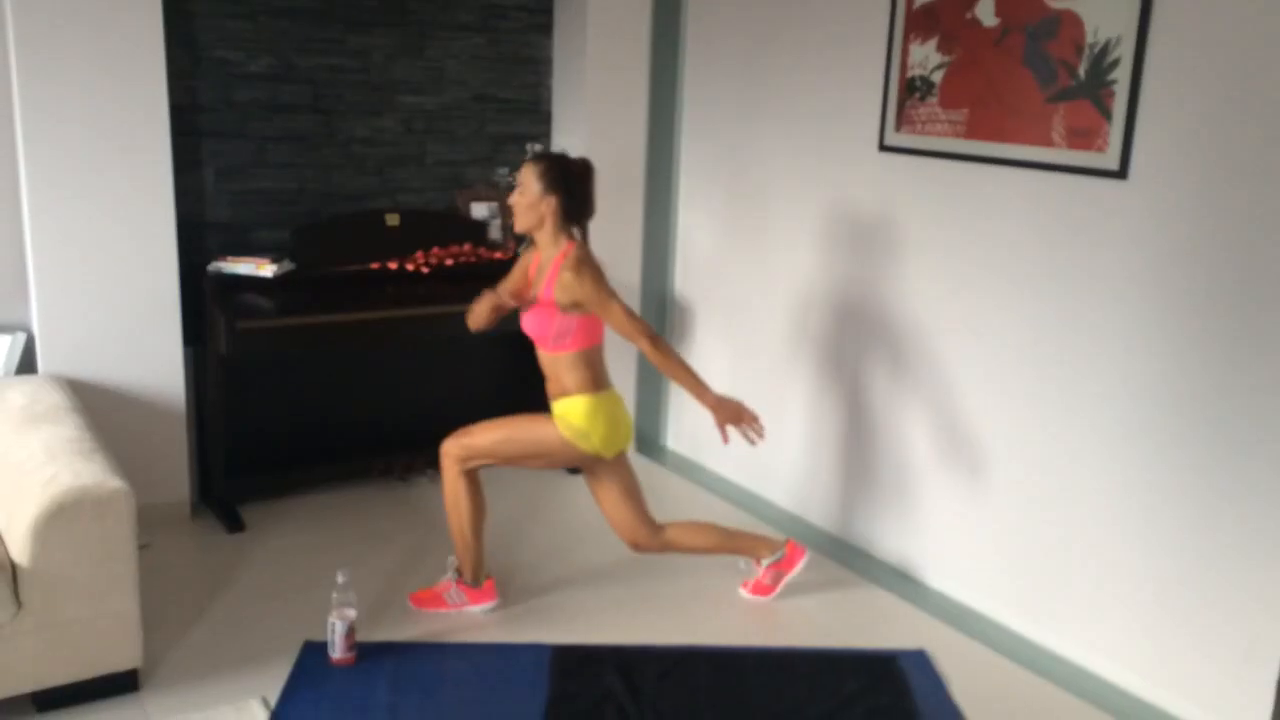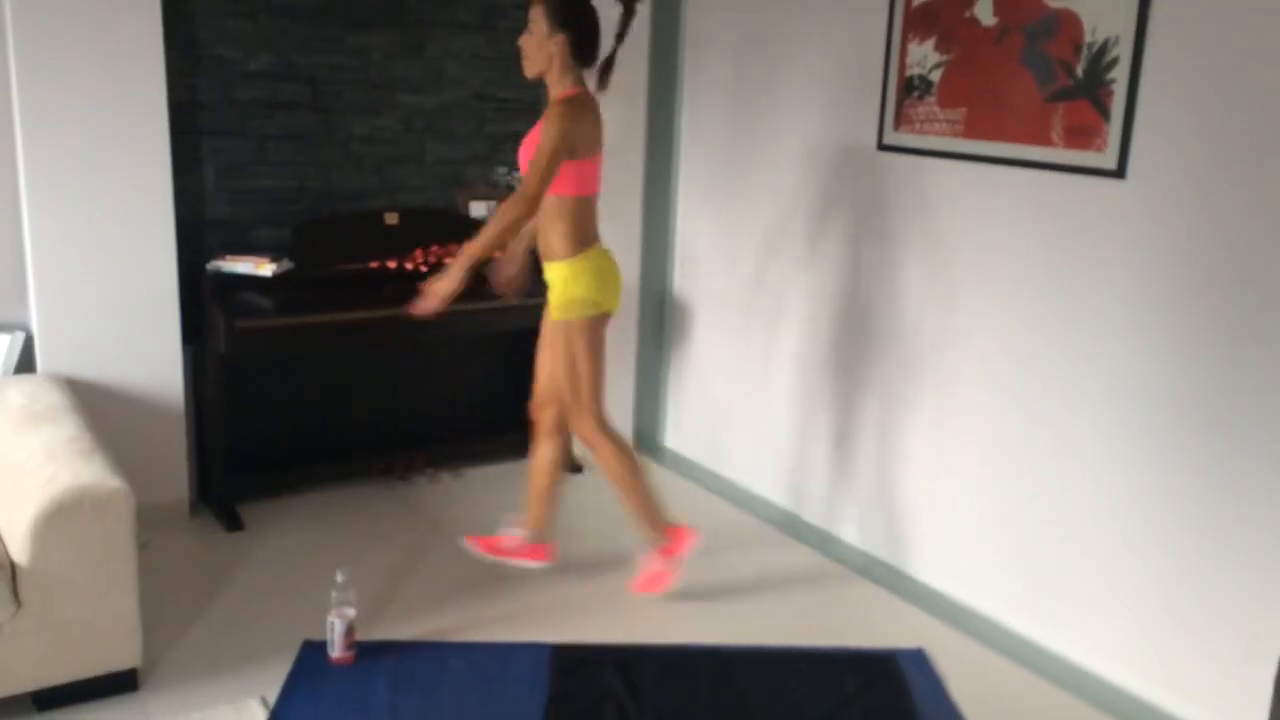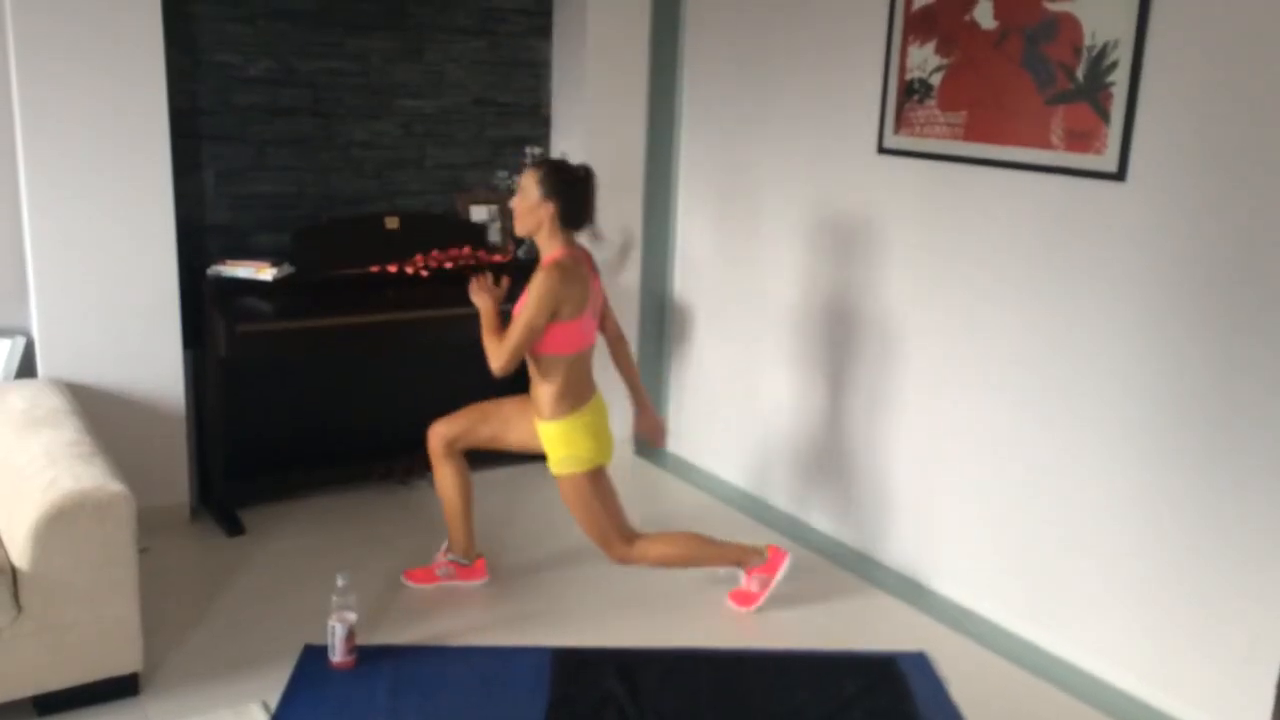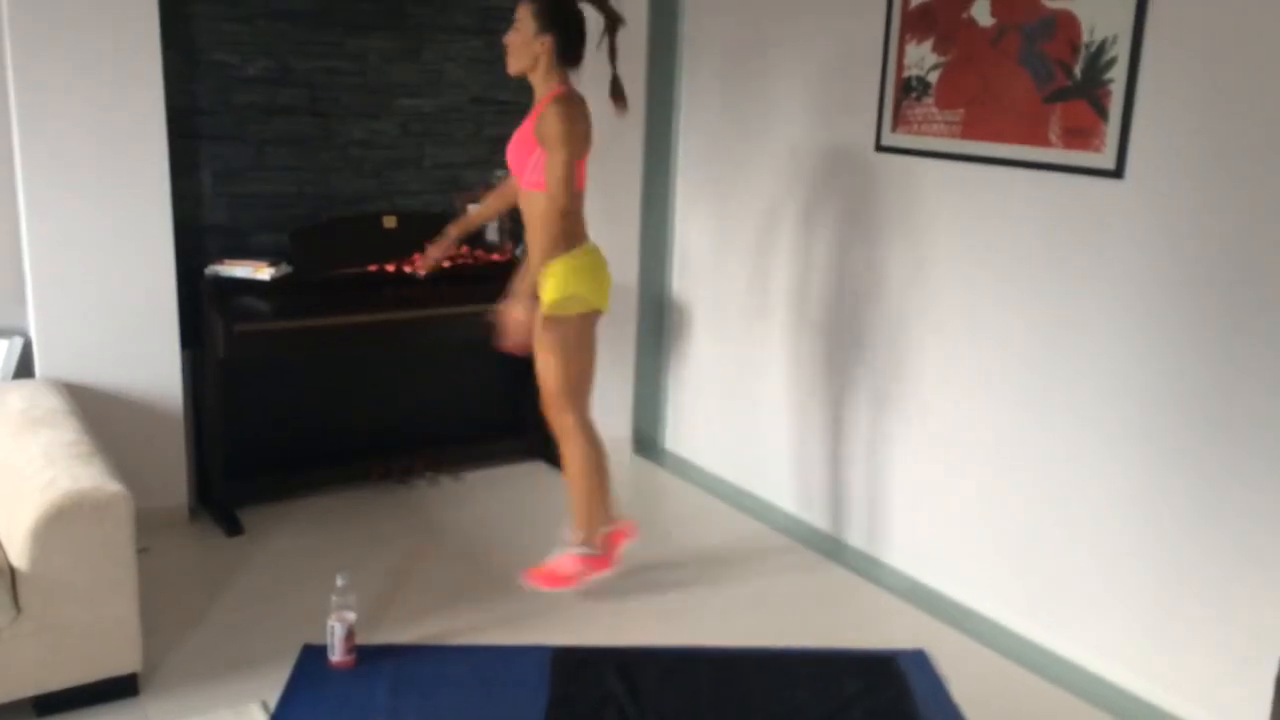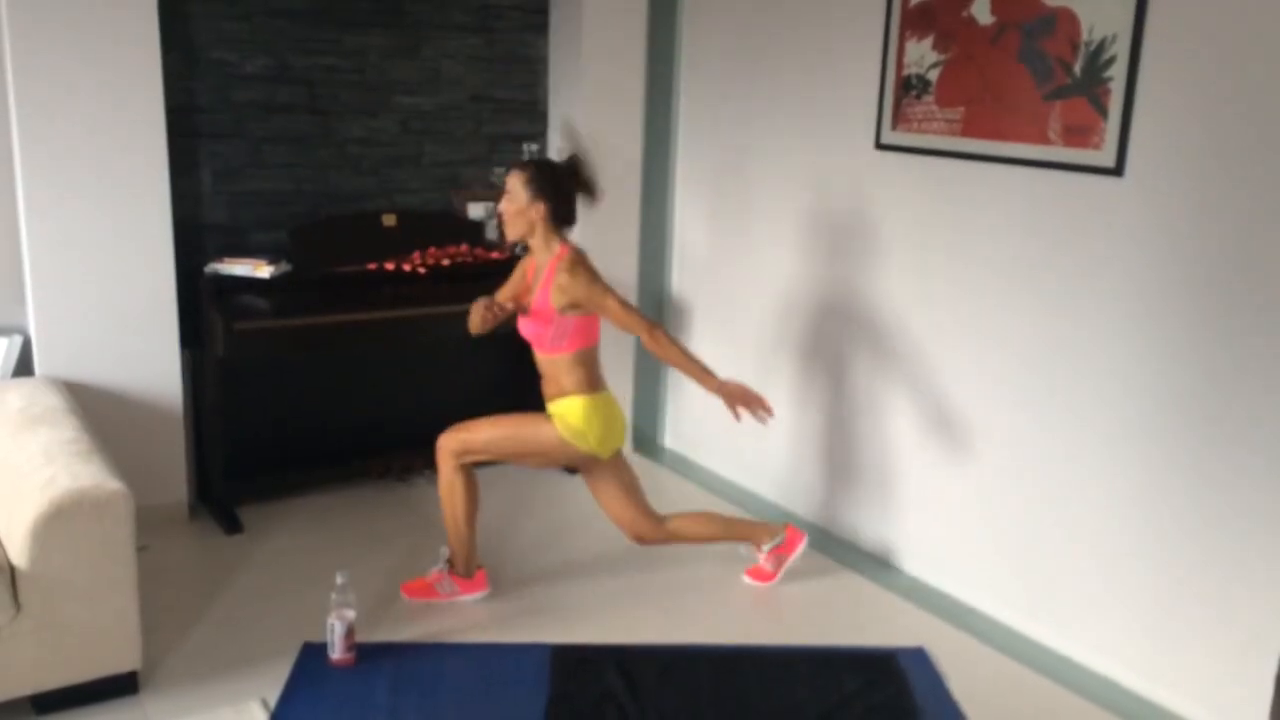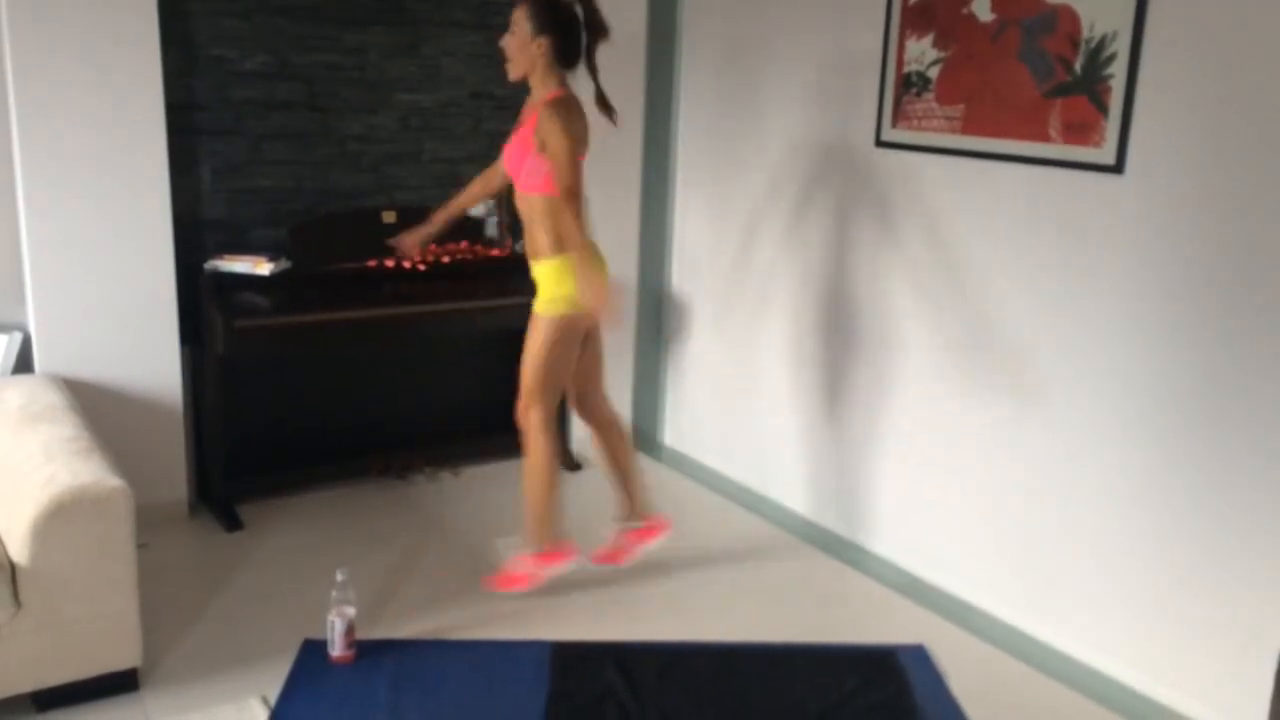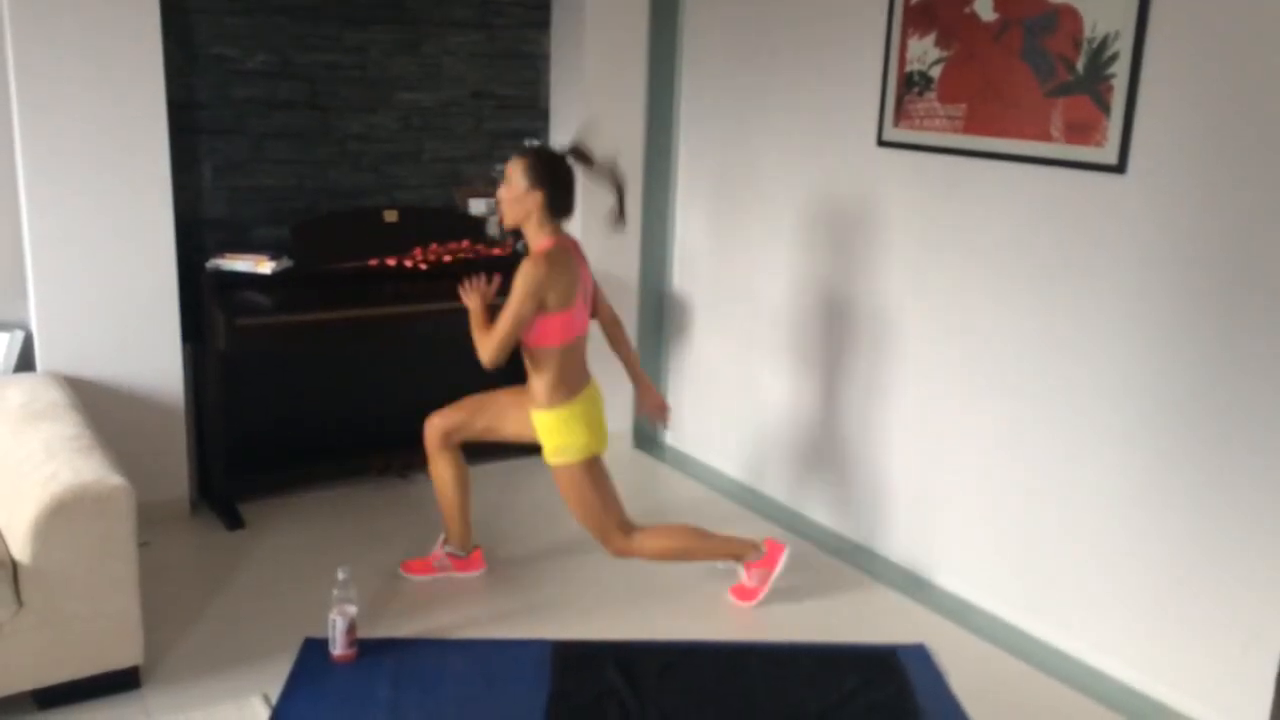
dt=0.4s
person 1, frame 1
left shoulder: (574, 271)
right shoulder: (535, 256)
left elbow: (646, 339)
right elbow: (486, 311)
left wrist: (713, 400)
right wrist: (489, 303)
left hip: (585, 420)
right hip: (586, 416)
left knee: (455, 454)
right knee: (645, 537)
left ankle: (470, 583)
right ankle: (776, 551)
person 1, frame 2
left shoulder: (565, 111)
right shoulder: (571, 108)
left elbow: (523, 202)
left wrist: (460, 266)
right wrist: (520, 252)
left hip: (579, 280)
right hip: (572, 279)
left knee: (585, 423)
right knee: (544, 413)
left ankle: (665, 536)
right ankle: (532, 537)
person 1, frame 3
left shoulder: (554, 278)
right shoulder: (577, 263)
left elbow: (502, 363)
right elbow: (615, 337)
left wrist: (487, 306)
right wrist: (642, 405)
left hip: (570, 430)
right hip: (554, 414)
left knee: (623, 547)
right knee: (441, 438)
left ankle: (759, 560)
right ankle: (463, 559)
person 1, frame 4
left shoulder: (559, 111)
right shoulder: (549, 108)
left elbow: (556, 209)
right elbow: (515, 188)
left wrist: (526, 292)
right wrist: (452, 233)
left hip: (569, 278)
right hip: (554, 278)
left knee: (566, 414)
right knee: (565, 412)
left ankle: (589, 544)
right ankle: (603, 527)
person 1, frame 5
left shoulder: (570, 271)
right shoulder: (534, 262)
left elbow: (646, 331)
right elbow: (484, 325)
left wrist: (717, 385)
right wrist: (485, 309)
left hip: (581, 419)
right hip: (582, 417)
left knee: (451, 447)
right knee: (647, 528)
left ankle: (462, 573)
right ankle: (775, 538)
person 1, frame 6
left shoulder: (554, 110)
right shoulder: (541, 106)
left elbow: (567, 194)
right elbow: (499, 174)
left wrist: (588, 278)
right wrist: (434, 224)
left hip: (566, 281)
right hip: (565, 279)
left knee: (533, 414)
right knee: (591, 405)
left ankle: (545, 545)
right ankle: (638, 518)
person 1, frame 7
left shoulder: (539, 268)
right shoulder: (564, 251)
left elbow: (491, 353)
right elbow: (609, 319)
left wrist: (475, 305)
right wrist: (641, 381)
left hip: (564, 420)
right hip: (550, 404)
left knee: (619, 540)
right knee: (437, 429)
left ankle: (756, 555)
right ankle: (460, 551)
